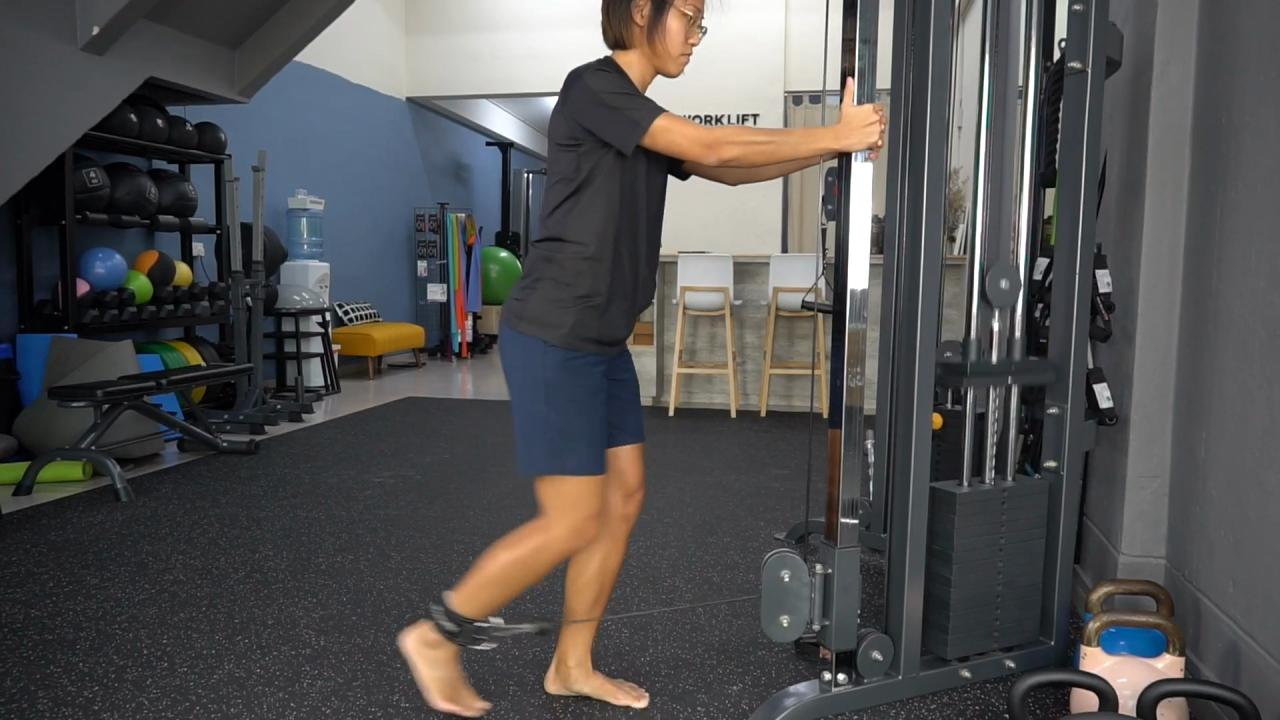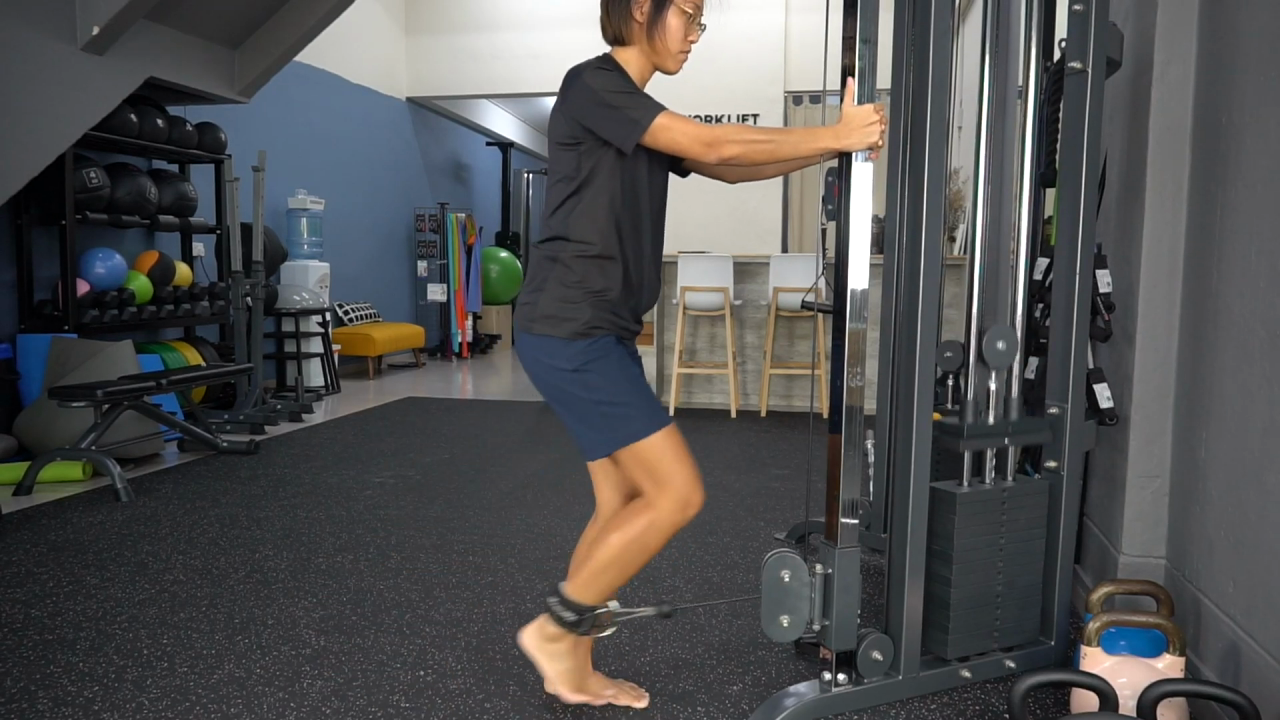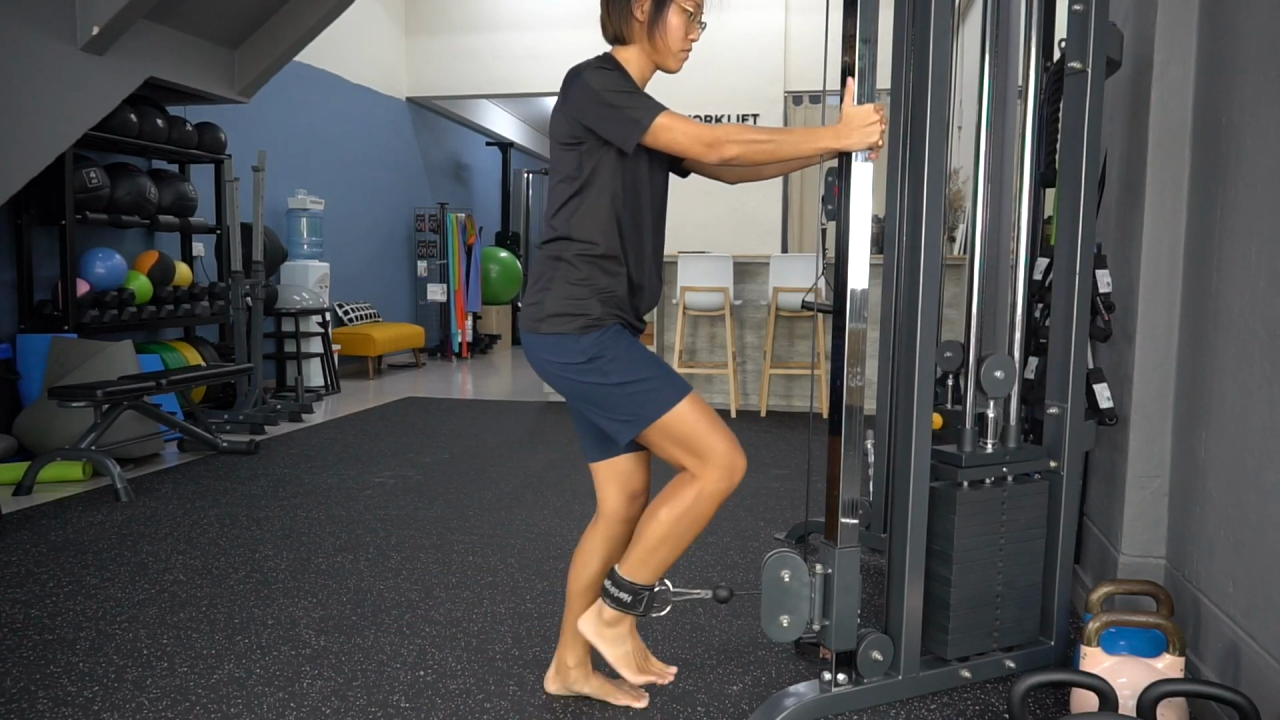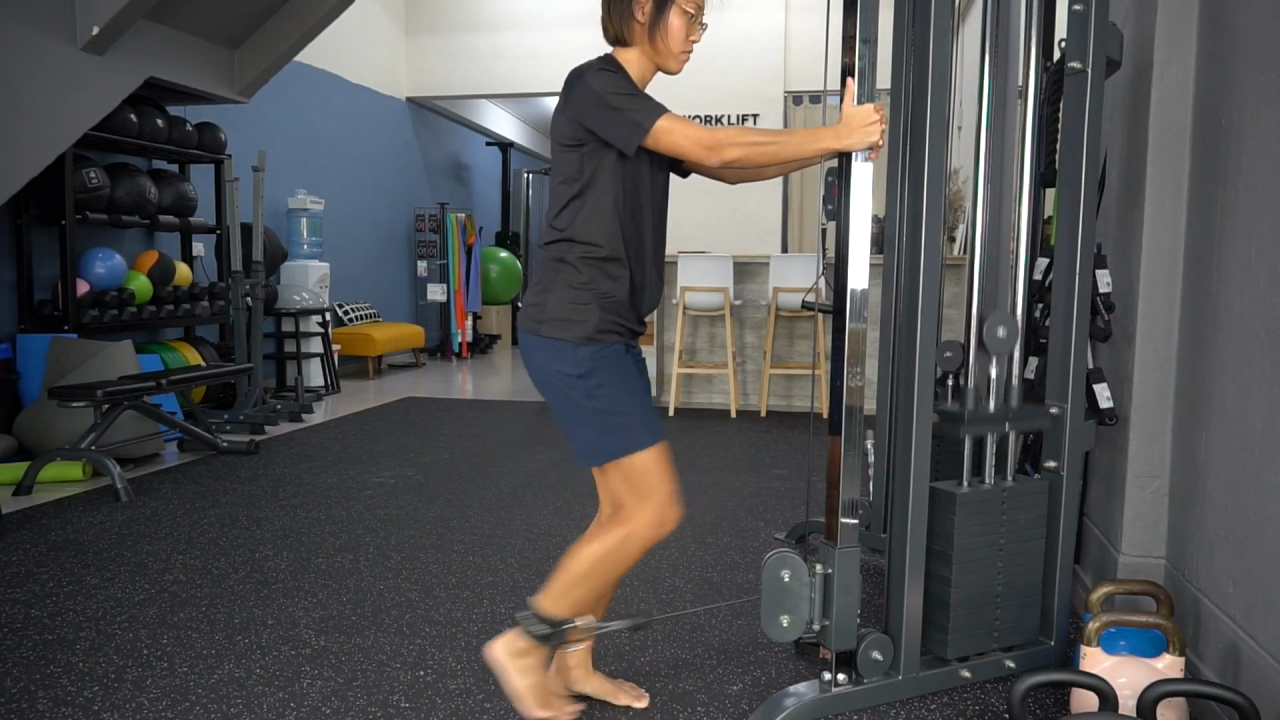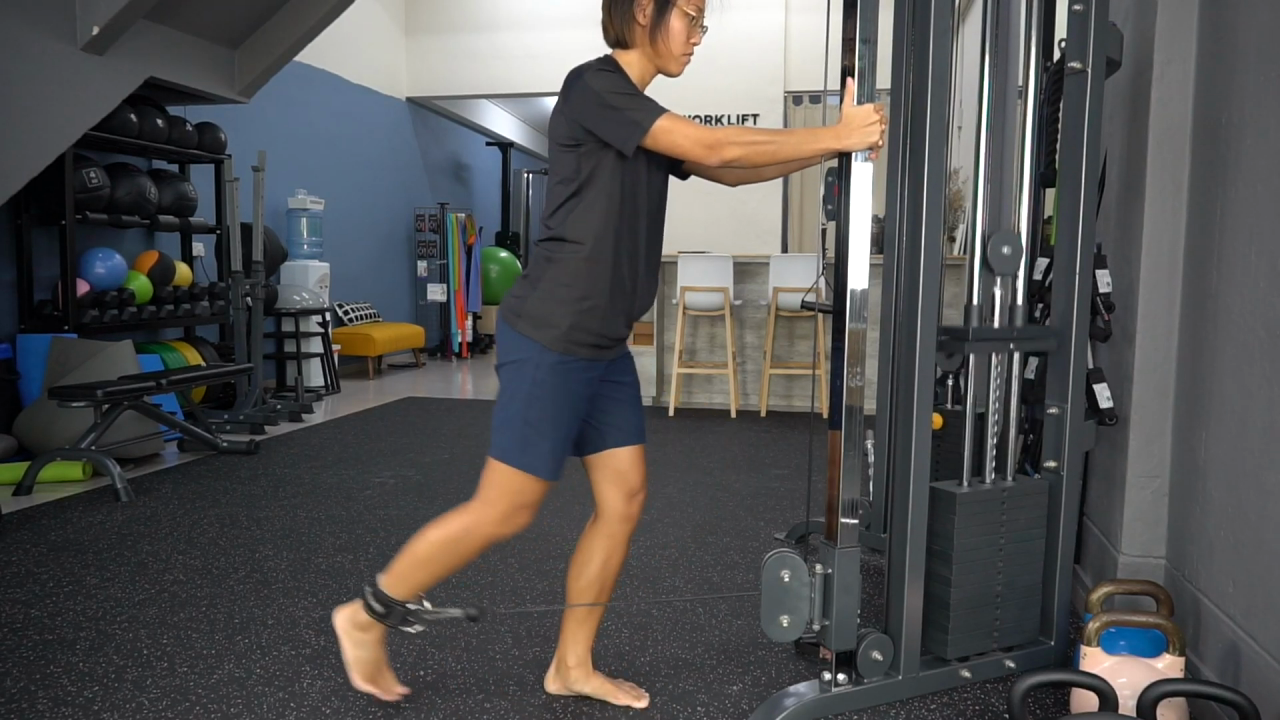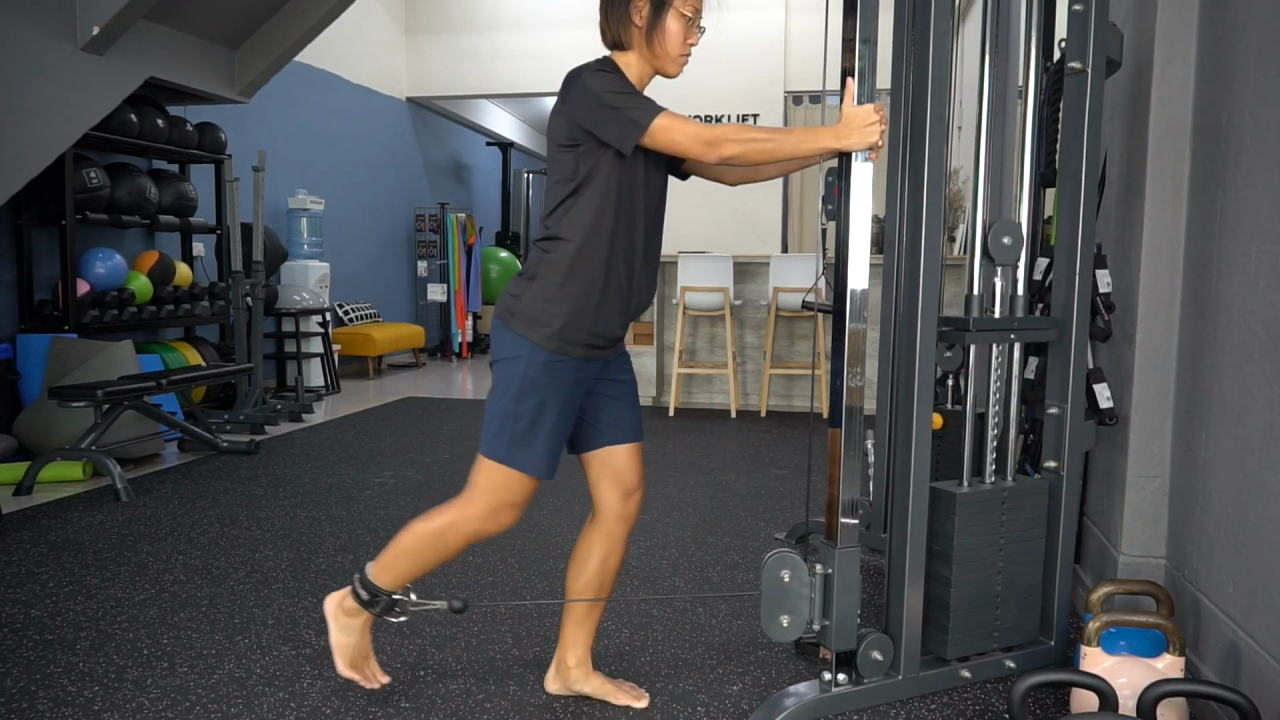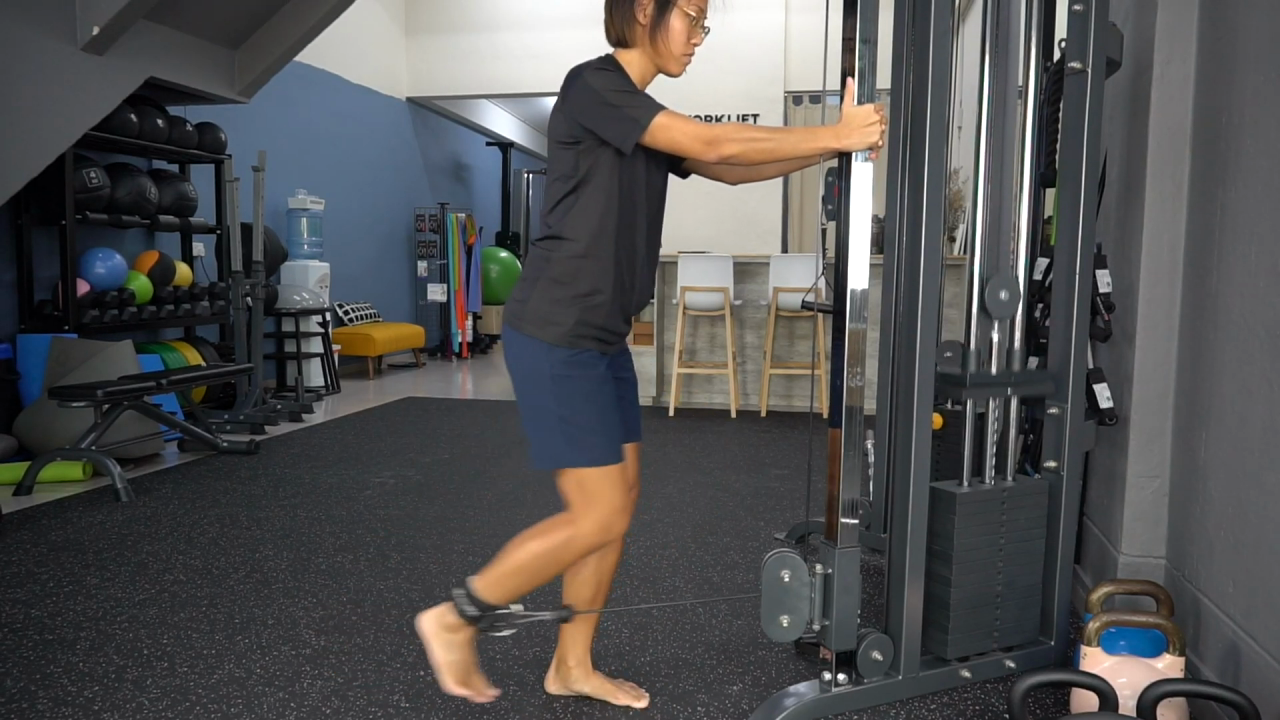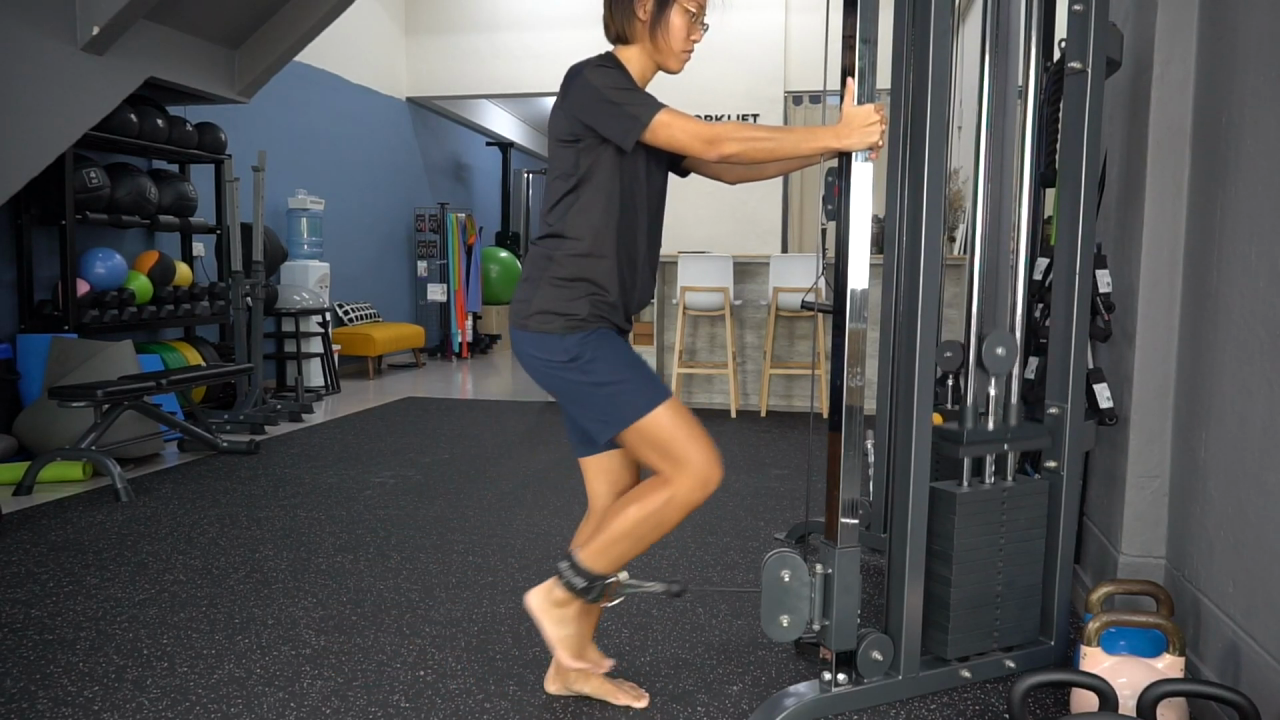
dt=0.4s
person 1, frame 1
left shoulder: (643, 117)
right shoulder: (593, 87)
left elbow: (726, 170)
right elbow: (711, 148)
left wrist: (829, 144)
right wrist: (833, 137)
left hip: (600, 340)
right hip: (554, 336)
left knee: (624, 499)
right knee: (572, 523)
right ankle: (437, 634)
person 1, frame 2
left shoulder: (642, 115)
right shoulder: (592, 84)
left elbow: (727, 168)
right elbow: (712, 146)
left wrist: (834, 143)
right wrist: (834, 136)
left hip: (603, 332)
right hip: (568, 331)
left knee: (627, 500)
right knee: (675, 494)
left ankle: (574, 662)
right ankle: (556, 625)
person 1, frame 3
left shoulder: (641, 114)
right shoulder: (593, 84)
left elbow: (727, 168)
right elbow: (713, 147)
left wrist: (836, 140)
right wrist: (835, 136)
left hip: (599, 330)
right hip: (575, 326)
left knee: (627, 498)
right knee: (719, 464)
left ankle: (572, 665)
right ankle: (612, 612)
person 1, frame 4
left shoulder: (636, 111)
right shoulder: (594, 85)
left elbow: (726, 169)
right elbow: (712, 149)
left wrist: (832, 142)
right wrist: (834, 136)
left hip: (605, 334)
right hip: (574, 334)
left knee: (627, 505)
right knee: (652, 509)
right ankle: (528, 641)
person 1, frame 5
left shoulder: (640, 116)
right shoulder: (593, 87)
left elbow: (726, 170)
right elbow: (713, 147)
left wrist: (833, 141)
right wrist: (835, 137)
left hip: (600, 342)
right hip: (551, 338)
left knee: (622, 499)
right knee: (504, 510)
left ankle: (572, 665)
right ankle: (369, 616)
person 1, frame 6
left shoulder: (642, 119)
right shoulder: (591, 88)
left elbow: (726, 170)
right elbow: (711, 146)
left wrist: (830, 144)
right wrist: (833, 136)
left hip: (599, 343)
right hip: (544, 336)
left knee: (621, 498)
right knee: (492, 507)
left ankle: (573, 665)
right ankle: (357, 603)
person 1, frame 7
left shoulder: (645, 118)
right shoulder: (592, 85)
left elbow: (727, 169)
right elbow: (713, 145)
left wrist: (829, 143)
right wrist: (832, 137)
left hip: (600, 337)
right hip: (556, 335)
left knee: (617, 502)
right knee: (596, 518)
left ankle: (572, 666)
right ankle: (455, 618)
person 1, frame 8
left shoulder: (644, 115)
right shoulder: (593, 82)
left elbow: (726, 168)
right elbow: (711, 144)
left wrist: (833, 142)
right wrist: (834, 136)
left hip: (592, 329)
right hip: (563, 326)
left knee: (617, 498)
right knee: (694, 470)
left ankle: (571, 666)
right ankle: (561, 592)
